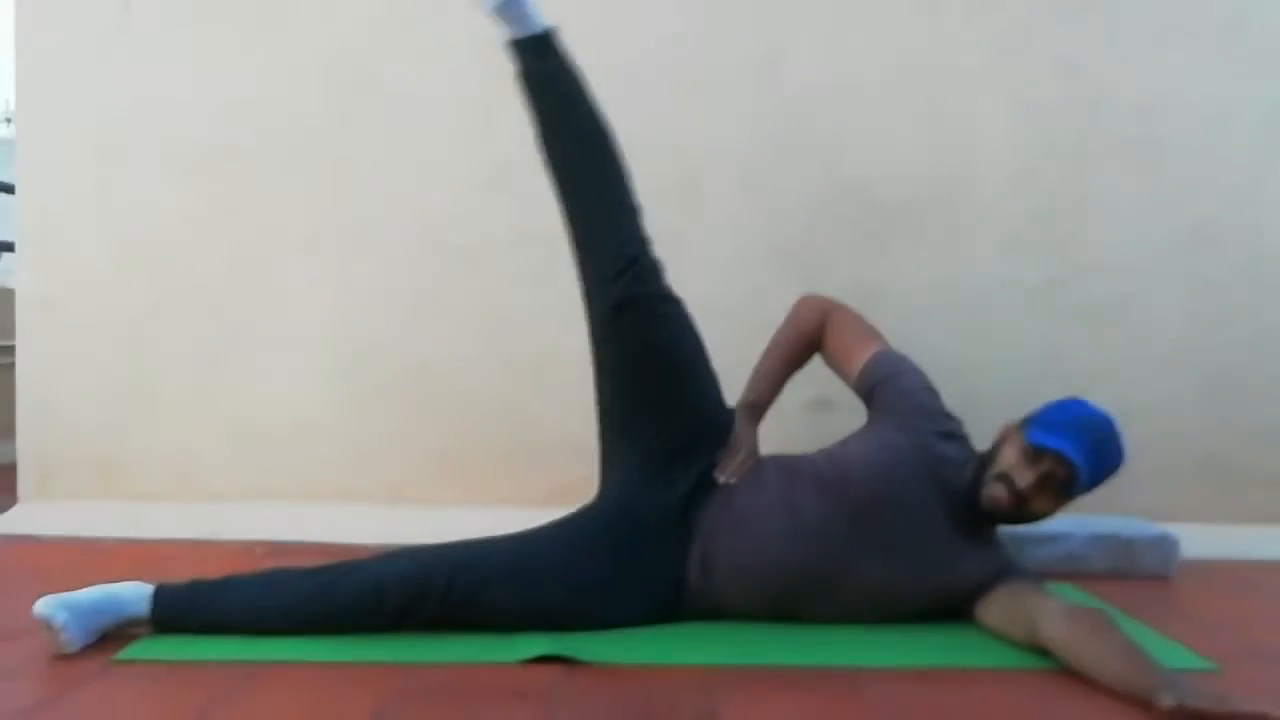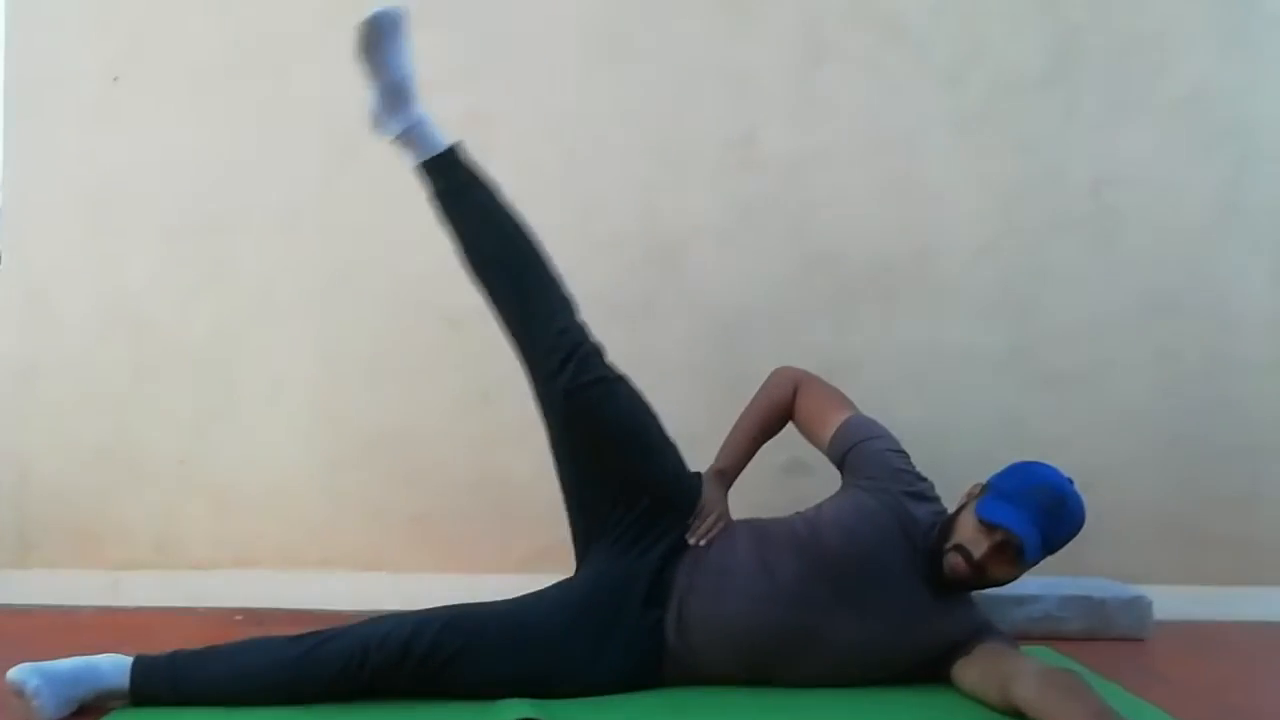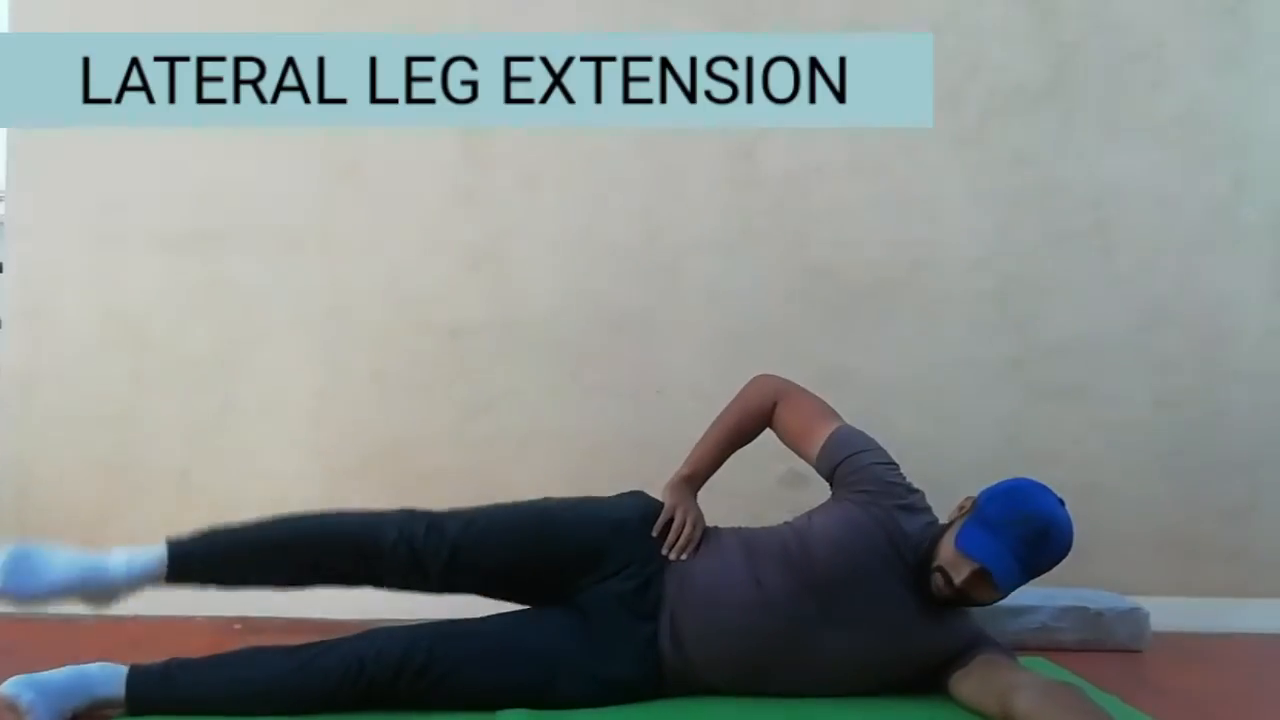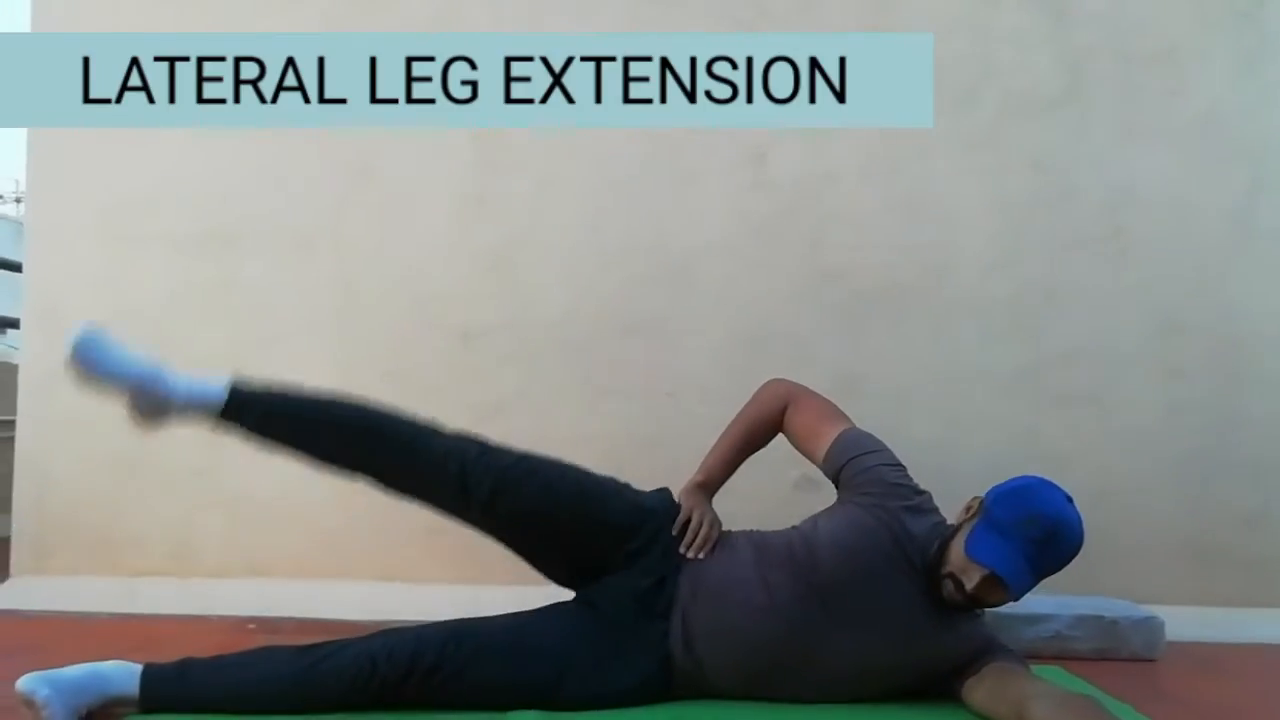
dt=0.5s
person 1, frame 1
left shoulder: (978, 569)
right shoulder: (929, 431)
right elbow: (822, 312)
right wrist: (747, 416)
left hip: (652, 583)
right hip: (677, 483)
left knee: (424, 586)
right knee: (628, 280)
left ankle: (144, 603)
person 1, frame 2
left shoulder: (952, 629)
right shoulder: (900, 494)
right elbow: (795, 382)
right wrist: (717, 482)
right hip: (652, 544)
right knee: (579, 369)
right ankle: (421, 131)
person 1, frame 3
right shoulder: (887, 496)
right elbow: (775, 389)
right wrist: (684, 481)
right hip: (633, 552)
right knee: (406, 545)
right ankle: (130, 563)
person 1, frame 4
right shoulder: (898, 503)
right elbow: (785, 394)
right wrist: (701, 486)
right hip: (647, 551)
right knee: (451, 464)
right ankle: (190, 393)
